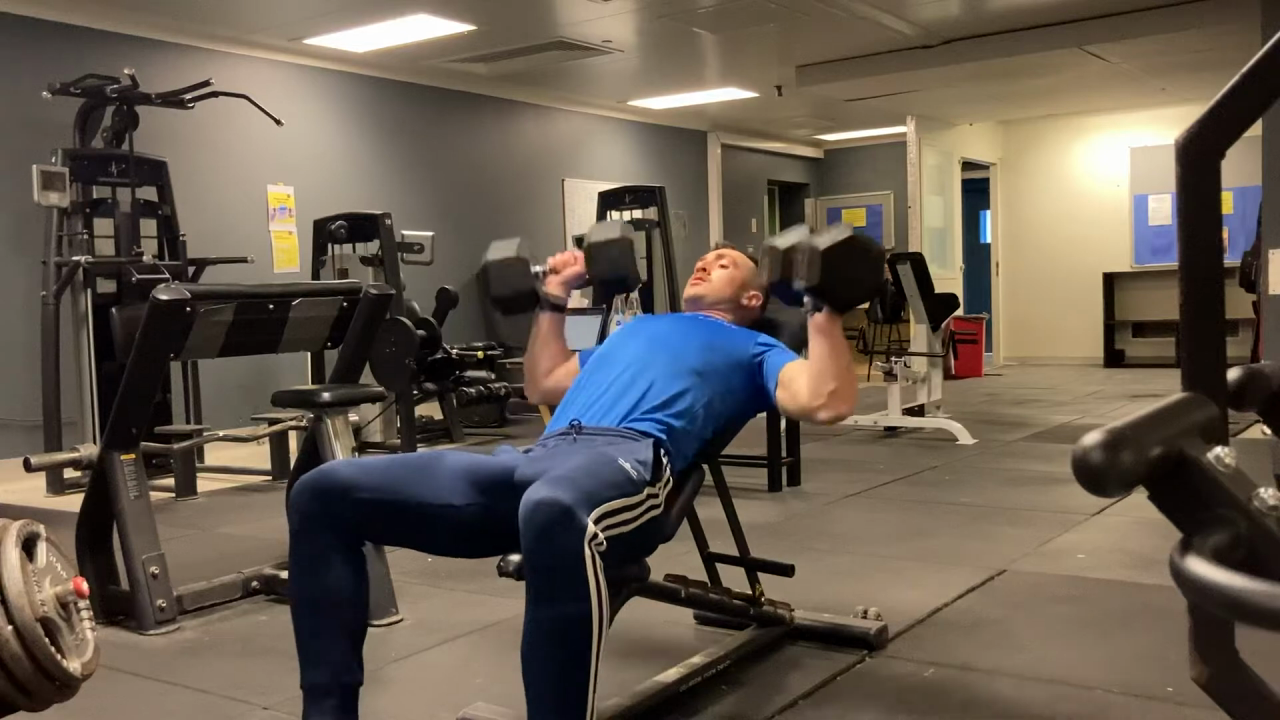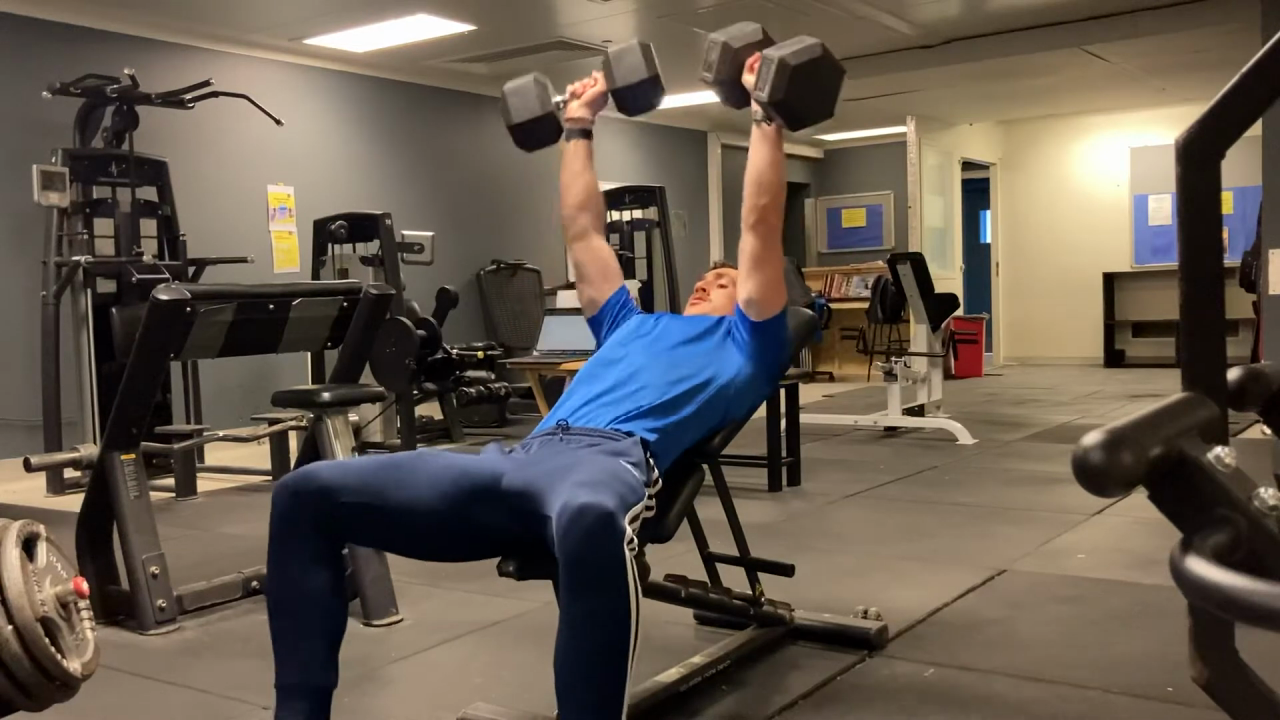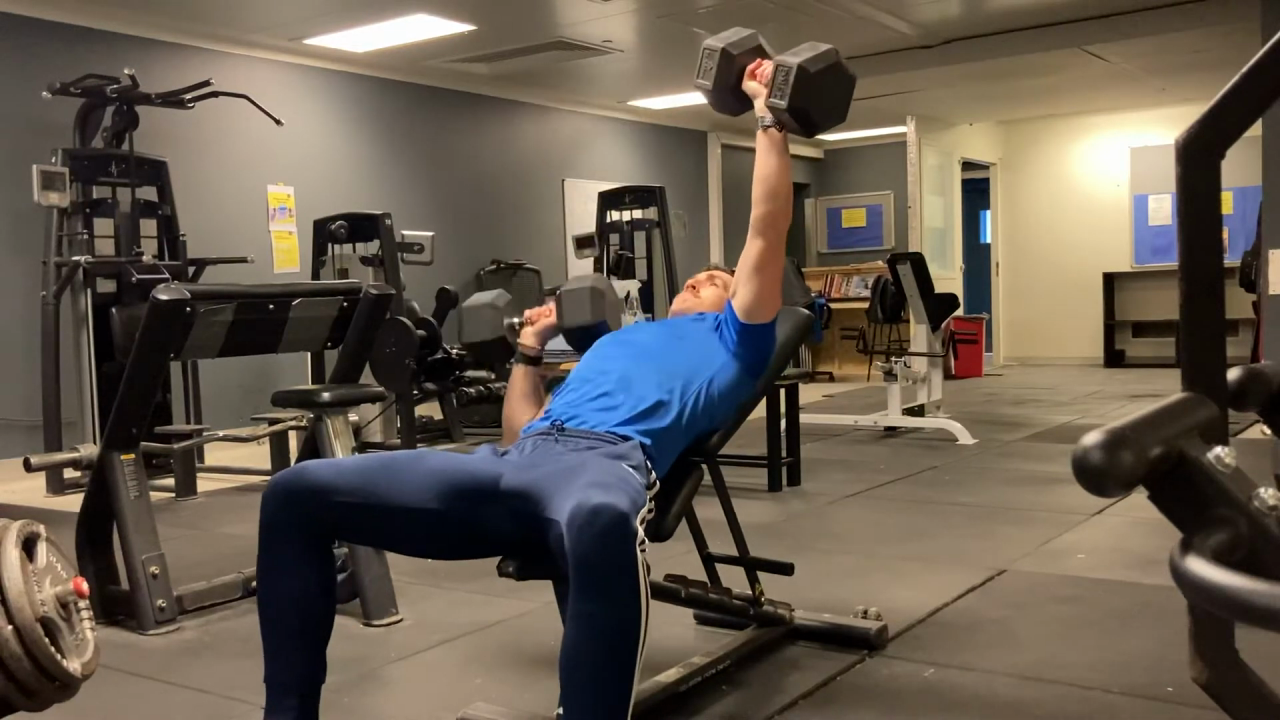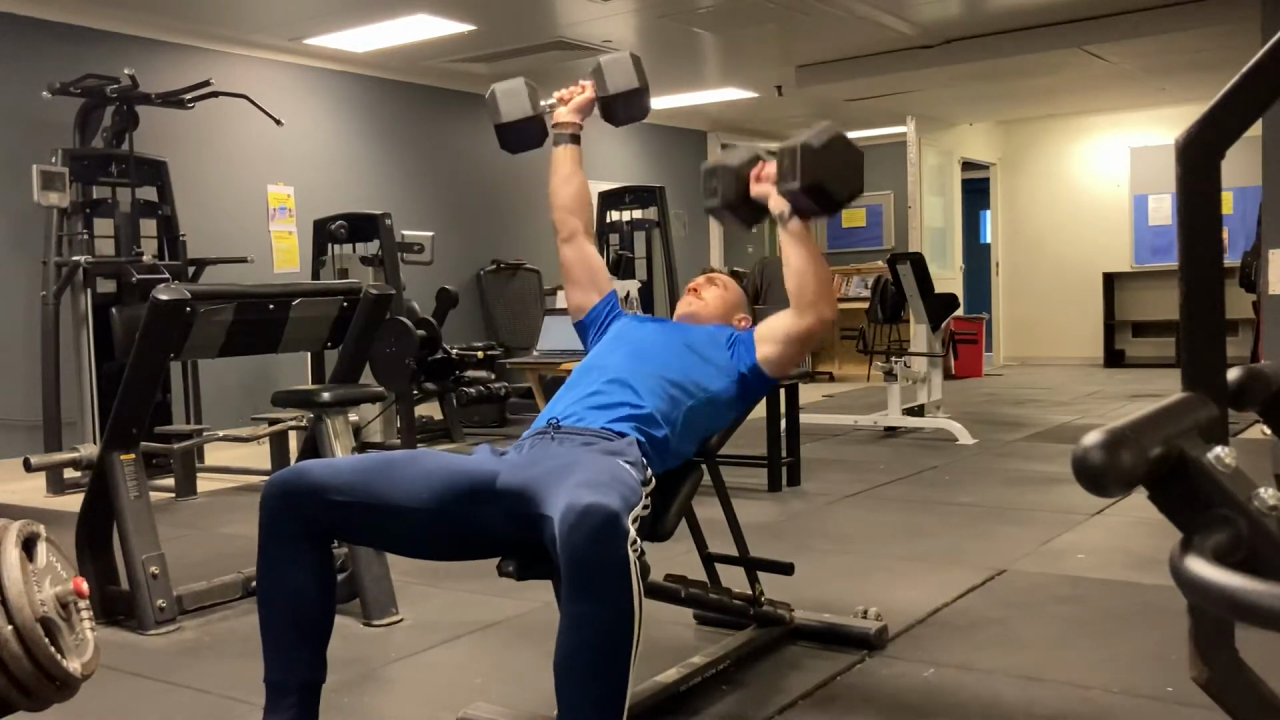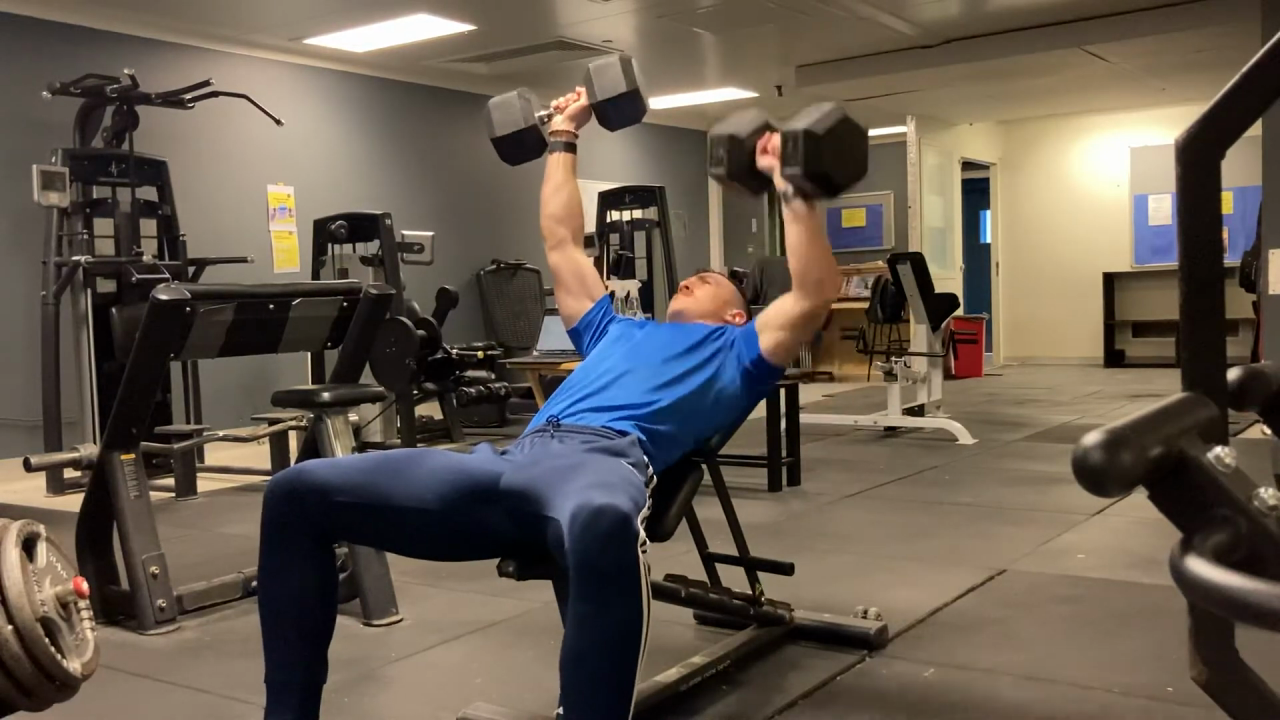
dt=1s
person 1, frame 1
left shoulder: (753, 348)
right shoulder: (636, 327)
left elbow: (830, 402)
right elbow: (542, 384)
left wrist: (822, 302)
right wrist: (554, 297)
left hip: (630, 459)
right hip: (534, 457)
left knee: (554, 510)
right knee: (325, 493)
person 1, frame 2
left shoulder: (745, 348)
right shoulder: (633, 326)
left elbow: (760, 228)
right elbow: (583, 229)
left wrist: (765, 115)
right wrist: (578, 126)
left hip: (613, 459)
right hip: (518, 459)
left knee: (588, 519)
right knee: (308, 495)
person 1, frame 3
left shoulder: (730, 339)
right shoulder: (612, 342)
left elbow: (766, 235)
left wrist: (769, 118)
right wrist: (528, 348)
left hip: (609, 461)
right hip: (513, 465)
left knee: (601, 522)
right knee: (295, 494)
person 1, frame 4
left shoulder: (735, 353)
right shoulder: (620, 327)
left elbow: (811, 315)
right elbow: (573, 235)
left wrist: (785, 211)
right wrist: (567, 129)
left hip: (607, 459)
right hip: (513, 459)
left knee: (592, 522)
right knee: (295, 492)
person 1, frame 5
left shoulder: (736, 352)
right shoulder: (617, 331)
left elbow: (813, 295)
right elbow: (562, 242)
left wrist: (791, 183)
right wrist: (564, 136)
left hip: (604, 459)
right hip: (510, 460)
left knee: (602, 524)
right knee: (298, 493)
